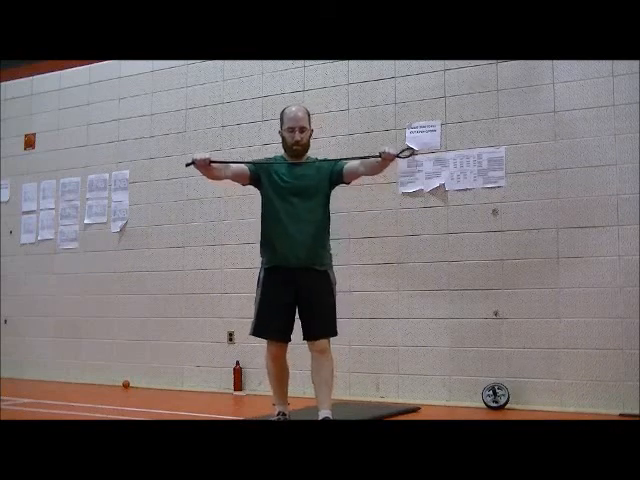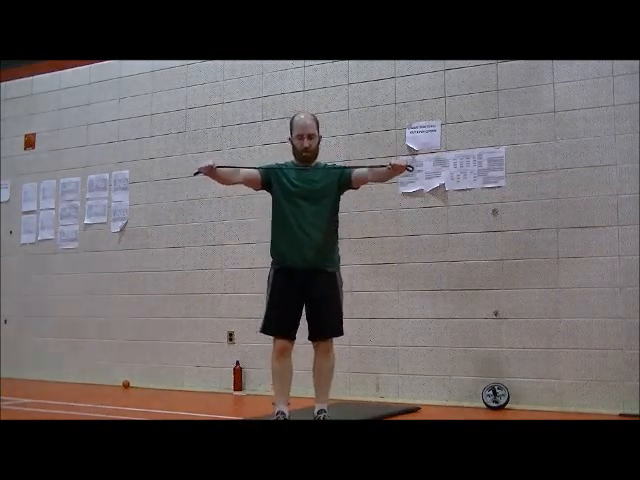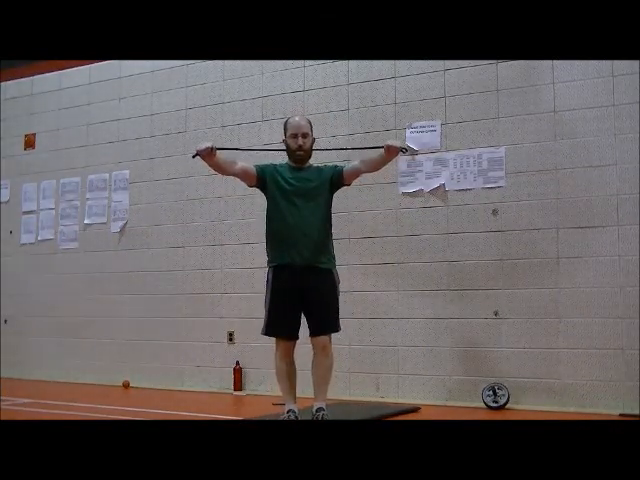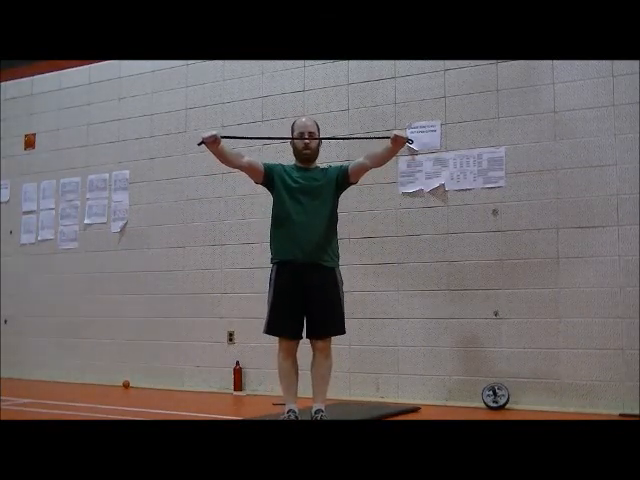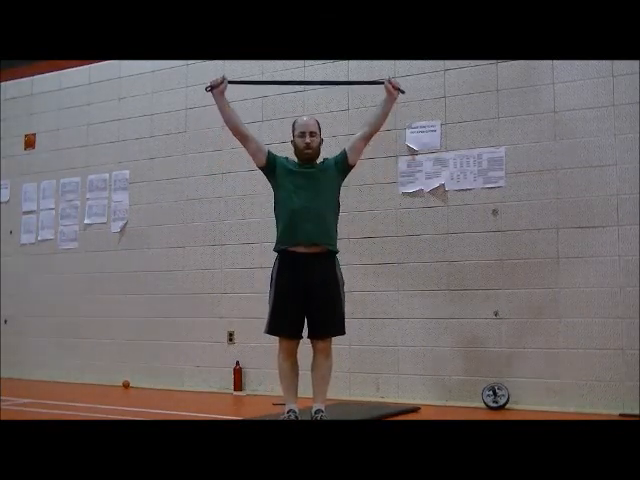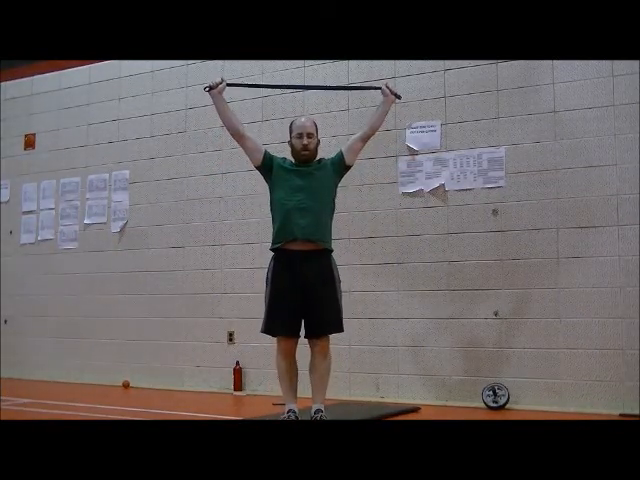
dt=0.7s
person 1, frame 1
left shoulder: (326, 169)
right shoulder: (265, 168)
left elbow: (360, 167)
right elbow: (229, 171)
left wrist: (383, 160)
right wrist: (206, 166)
left hip: (316, 269)
right hip: (276, 270)
left knee: (321, 345)
right knee: (275, 347)
left ankle: (325, 414)
right ankle: (281, 411)
person 1, frame 2
left shoulder: (334, 174)
right shoulder: (276, 173)
left elbow: (367, 175)
right elbow: (241, 176)
left wrist: (391, 170)
right wrist: (214, 173)
left hip: (324, 271)
right hip: (285, 270)
left knee: (324, 345)
right knee: (281, 345)
left ankle: (321, 409)
right ankle: (281, 410)
person 1, frame 3
left shoulder: (327, 175)
right shoulder: (270, 174)
left elbow: (361, 167)
right elbow: (235, 168)
left wrist: (388, 154)
right wrist: (210, 157)
left hip: (320, 269)
right hip: (282, 270)
left knee: (322, 342)
right knee: (284, 345)
left ankle: (320, 407)
right ankle: (290, 409)
person 1, frame 4
left shoulder: (334, 176)
right shoulder: (277, 174)
left elbow: (366, 162)
right elbow: (243, 162)
left wrist: (394, 147)
right wrist: (215, 147)
left hip: (324, 269)
right hip: (285, 269)
left knee: (322, 345)
right knee: (287, 345)
left ankle: (319, 408)
right ankle: (290, 408)
person 1, frame 5
left shoulder: (335, 168)
right shoulder: (278, 168)
left elbow: (366, 133)
right elbow: (242, 134)
left wrist: (390, 97)
right wrist: (219, 96)
left hip: (324, 265)
right hip: (288, 264)
left knee: (322, 344)
right knee: (287, 344)
left ankle: (319, 408)
right ankle: (290, 409)
person 1, frame 6
left shoulder: (331, 168)
right shoulder: (274, 168)
left elbow: (364, 135)
right elbow: (239, 133)
left wrist: (386, 101)
right wrist: (217, 96)
left hip: (320, 263)
right hip: (284, 263)
left knee: (320, 343)
right knee: (285, 344)
left ankle: (318, 408)
right ankle: (290, 409)
